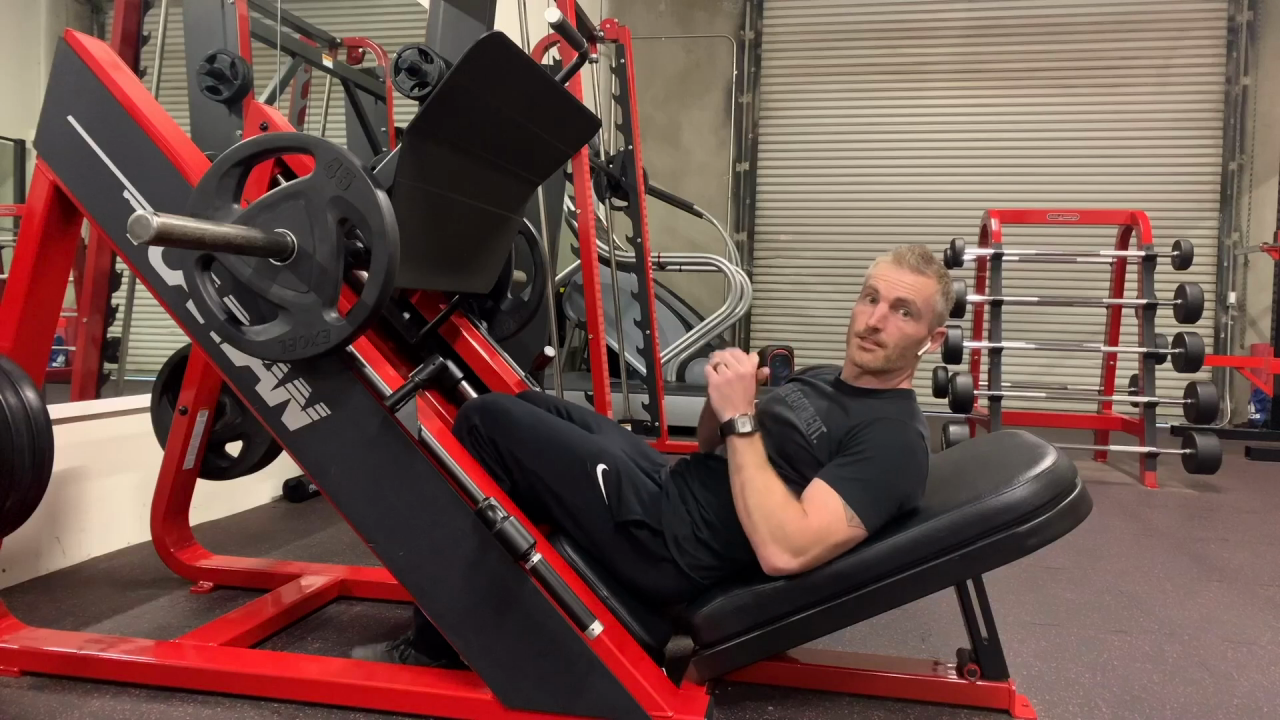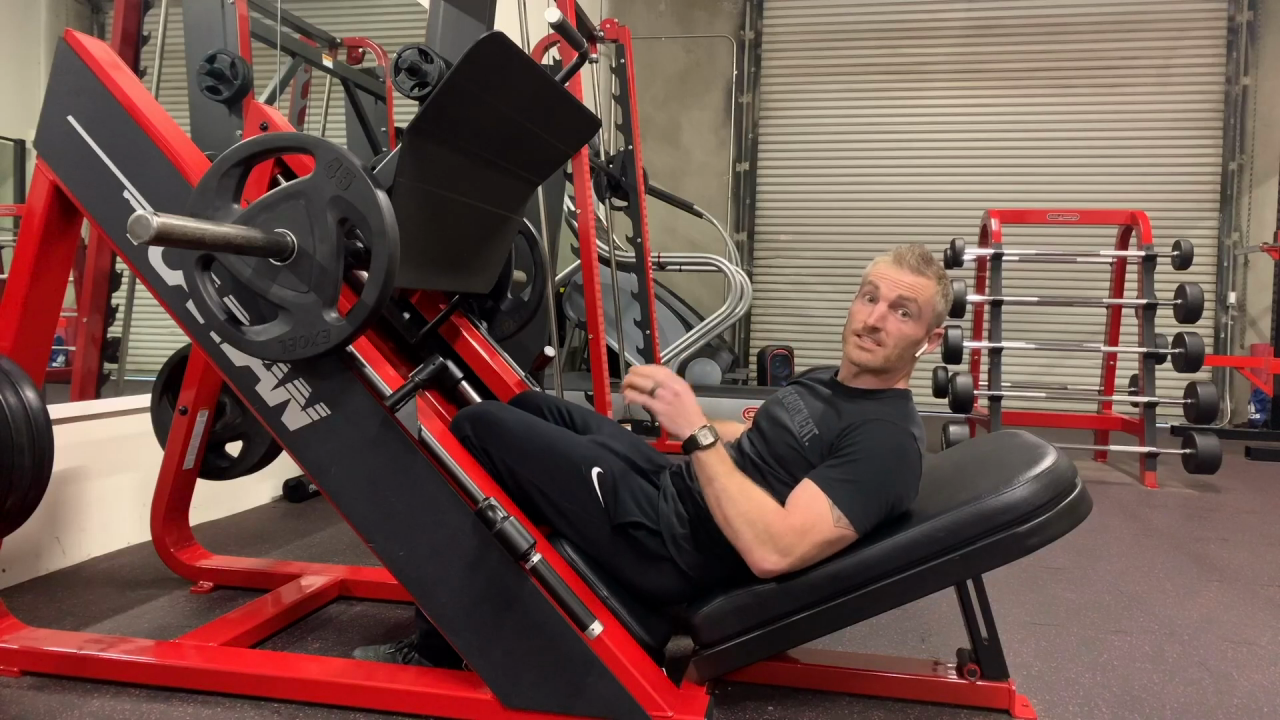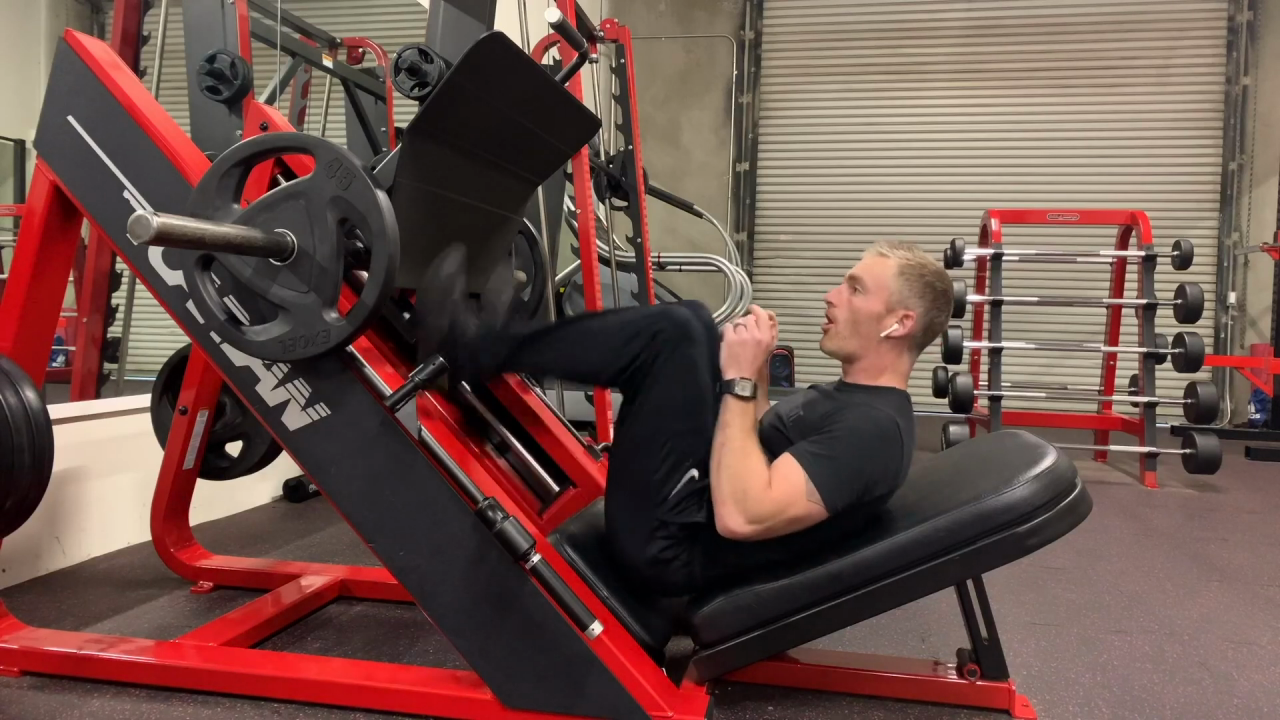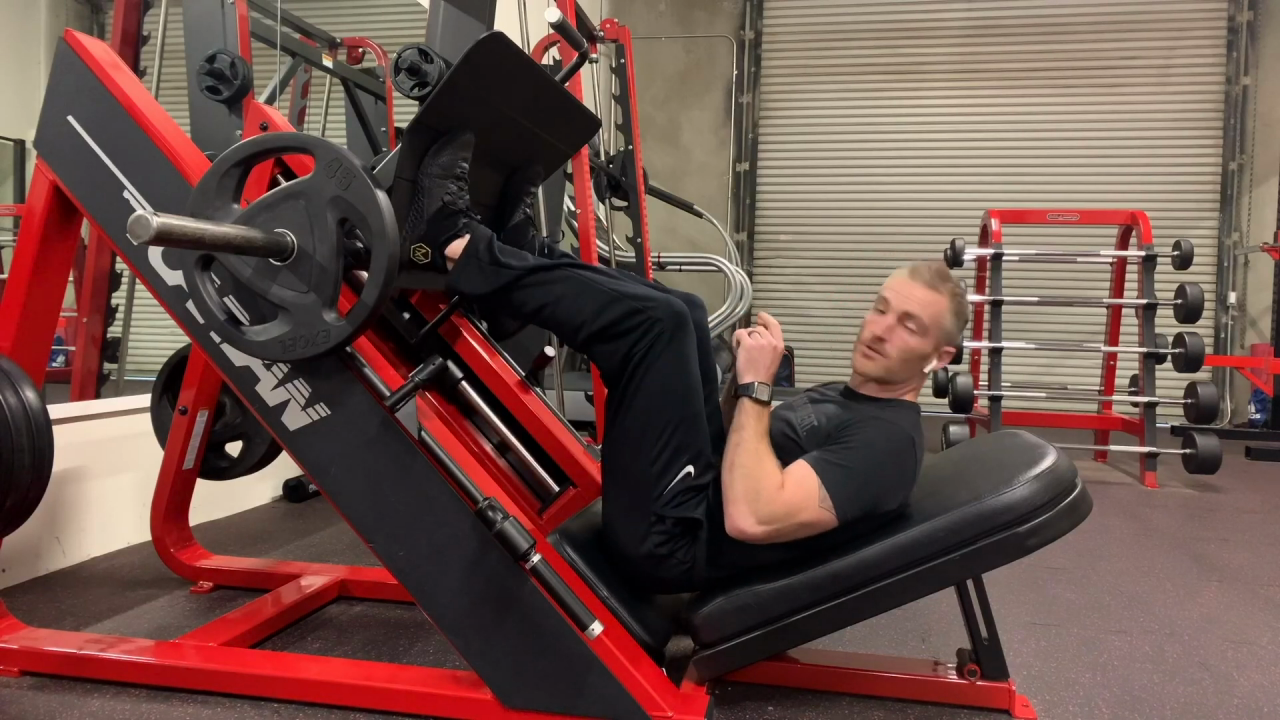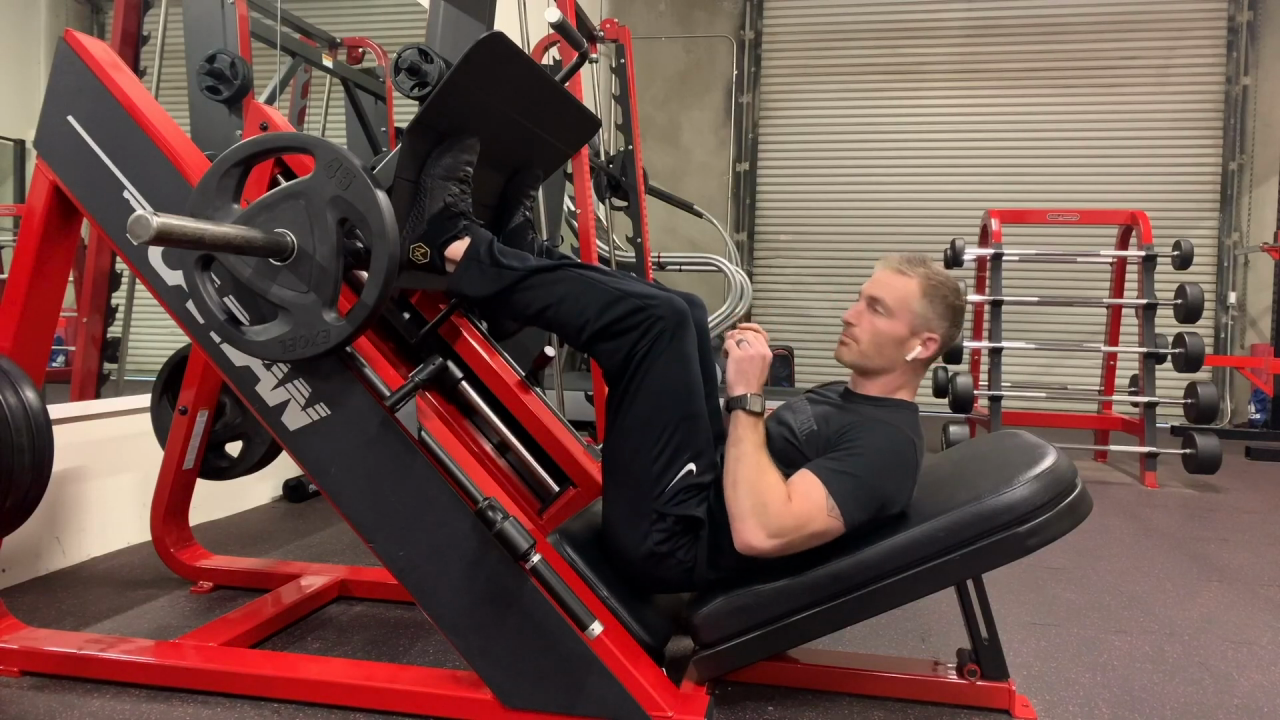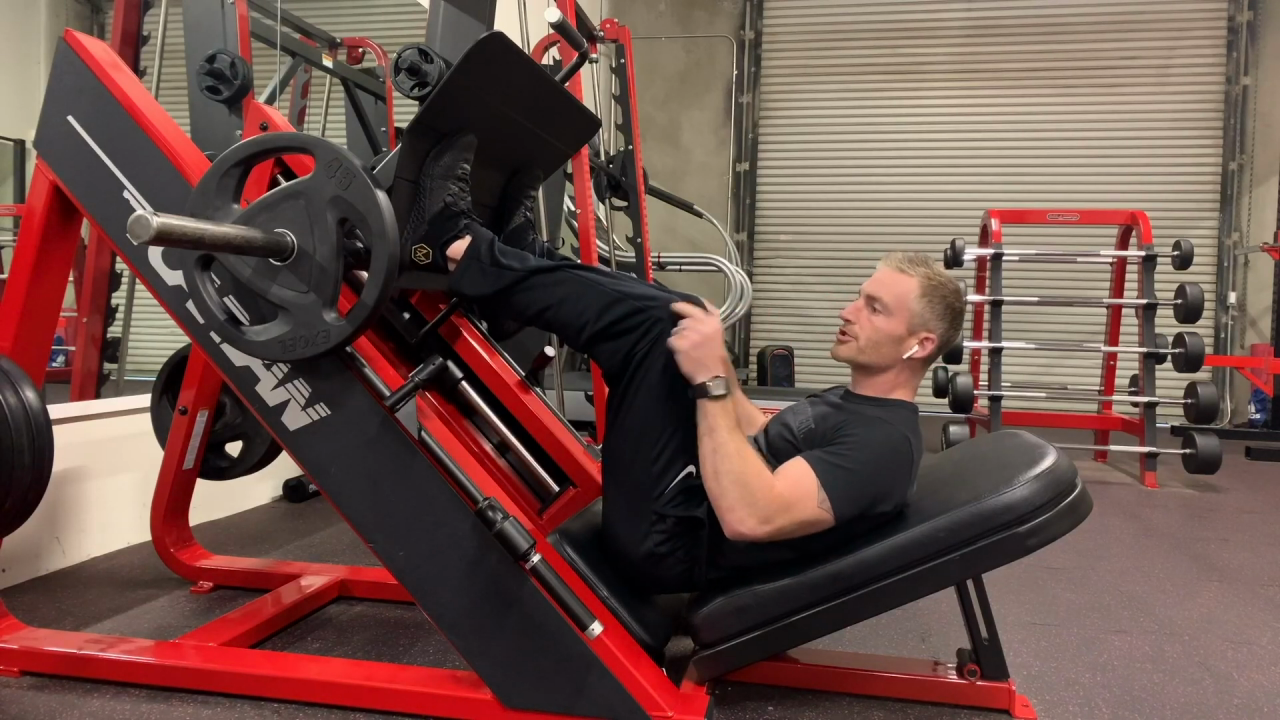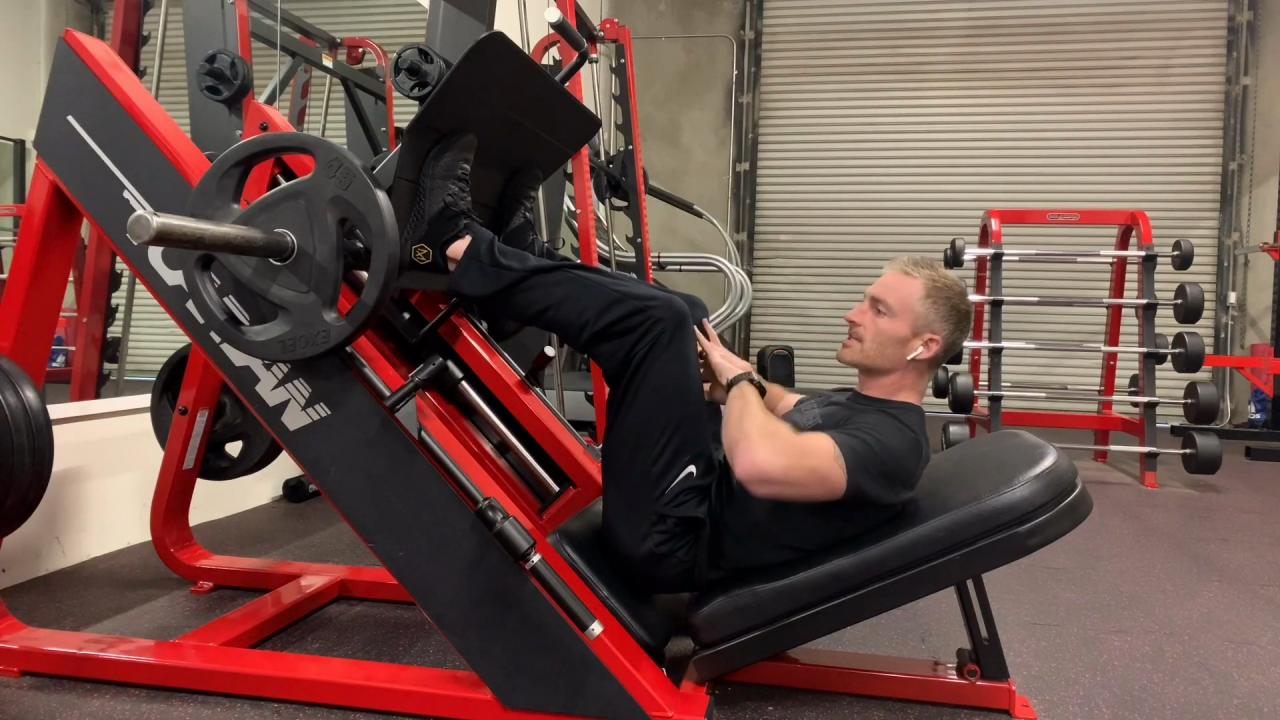
dt=0.7s
person 1, frame 1
left shoulder: (892, 441)
right shoulder: (825, 379)
left elbow: (783, 552)
left wrist: (741, 419)
right wrist: (722, 399)
left hip: (667, 540)
right hip: (671, 487)
left knee: (484, 421)
right knee: (525, 406)
left ankle: (433, 646)
person 1, frame 2
left shoulder: (887, 442)
right shoulder: (828, 381)
left elbow: (771, 551)
left wrist: (695, 432)
right wrist: (685, 410)
left hip: (666, 543)
right hip: (673, 486)
left knee: (479, 430)
right knee: (528, 407)
left ankle: (438, 646)
person 1, frame 3
left shoulder: (876, 436)
right shoulder: (854, 399)
left elbow: (741, 515)
left wrist: (739, 382)
right wrist: (753, 374)
left hip: (672, 548)
right hip: (687, 520)
left knee: (675, 330)
right knee: (686, 324)
left ankle: (477, 346)
right ankle: (490, 345)
person 1, frame 4
left shoulder: (887, 440)
right shoulder: (843, 399)
left elbow: (750, 518)
left wrist: (754, 387)
right wrist: (742, 383)
left hip: (670, 538)
right hip: (695, 499)
left knee: (655, 320)
right knee: (676, 315)
left ankle: (454, 244)
right ankle: (519, 246)
person 1, frame 5
left shoulder: (887, 442)
right shoulder: (845, 398)
left elbow: (759, 534)
left wrist: (746, 397)
right wrist: (747, 385)
left hip: (670, 540)
right hip: (697, 502)
left knee: (656, 319)
right knee: (677, 314)
left ankle: (454, 248)
right ankle: (517, 248)
person 1, frame 6
left shoulder: (883, 441)
right shoulder: (854, 404)
left elbow: (747, 517)
left wrist: (708, 383)
right wrist: (722, 368)
left hip: (668, 538)
right hip: (692, 503)
left knee: (654, 322)
right knee: (677, 319)
left ankle: (457, 246)
right ankle: (519, 249)
person 1, frame 7
left shoulder: (891, 440)
right shoulder: (863, 407)
left elbow: (762, 462)
right elbow: (789, 410)
left wrist: (740, 380)
right wrist: (733, 377)
left hip: (670, 538)
right hip: (700, 500)
left knee: (656, 320)
right knee: (678, 320)
left ankle: (456, 247)
right ankle: (520, 251)
